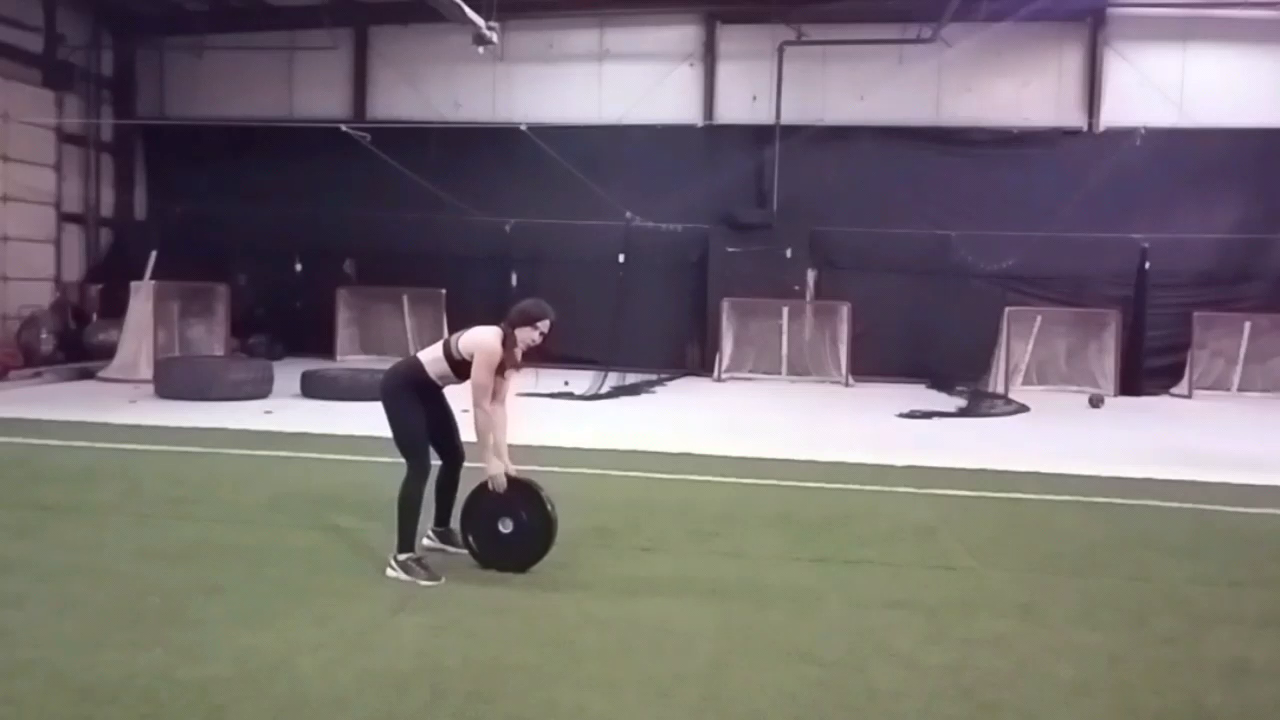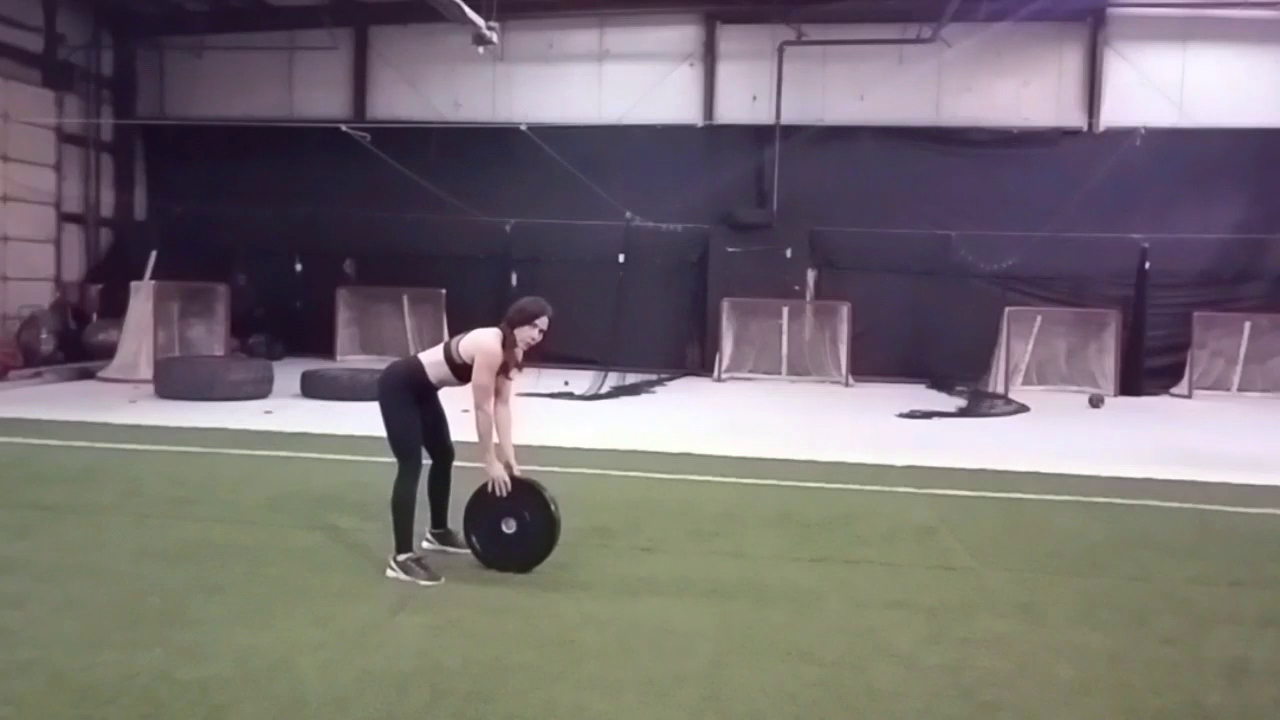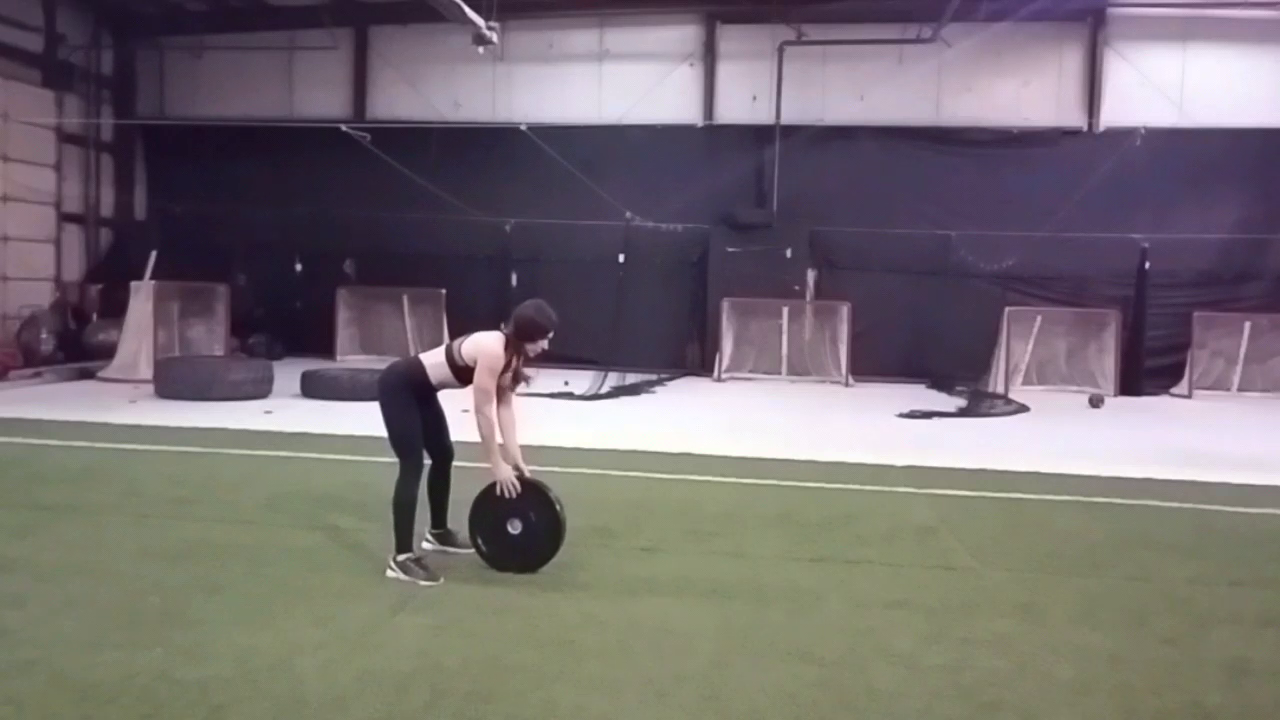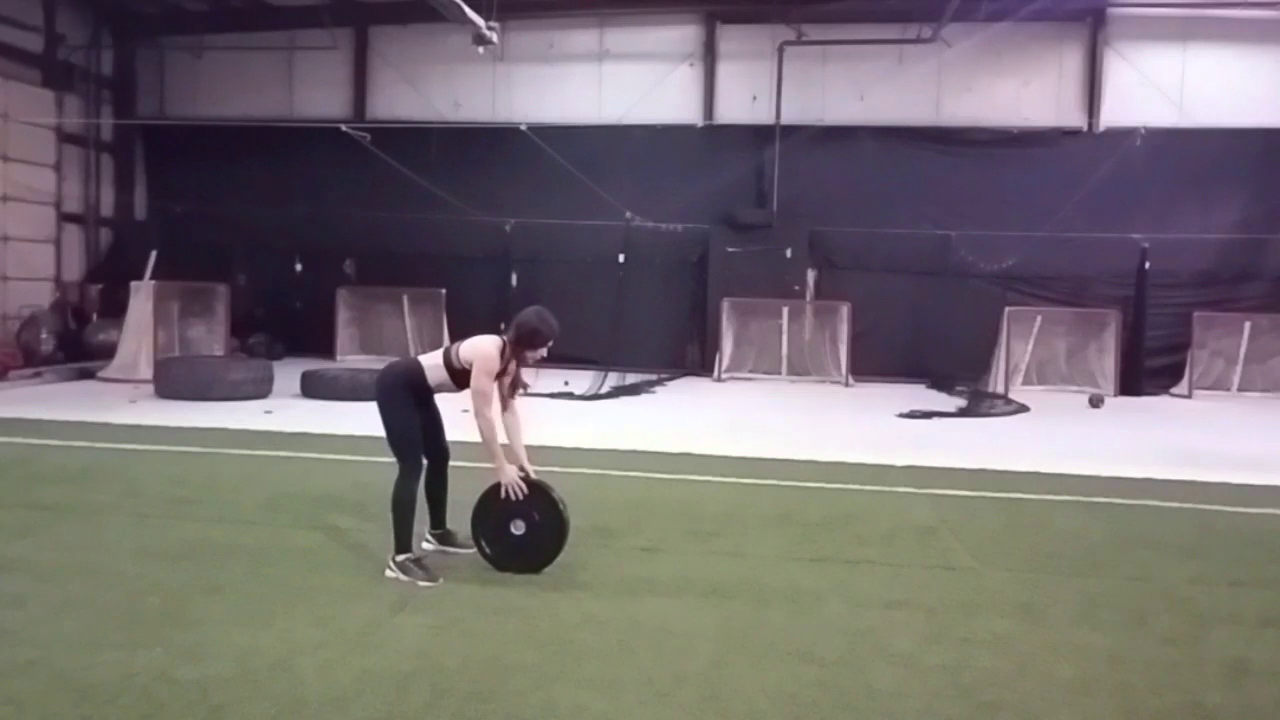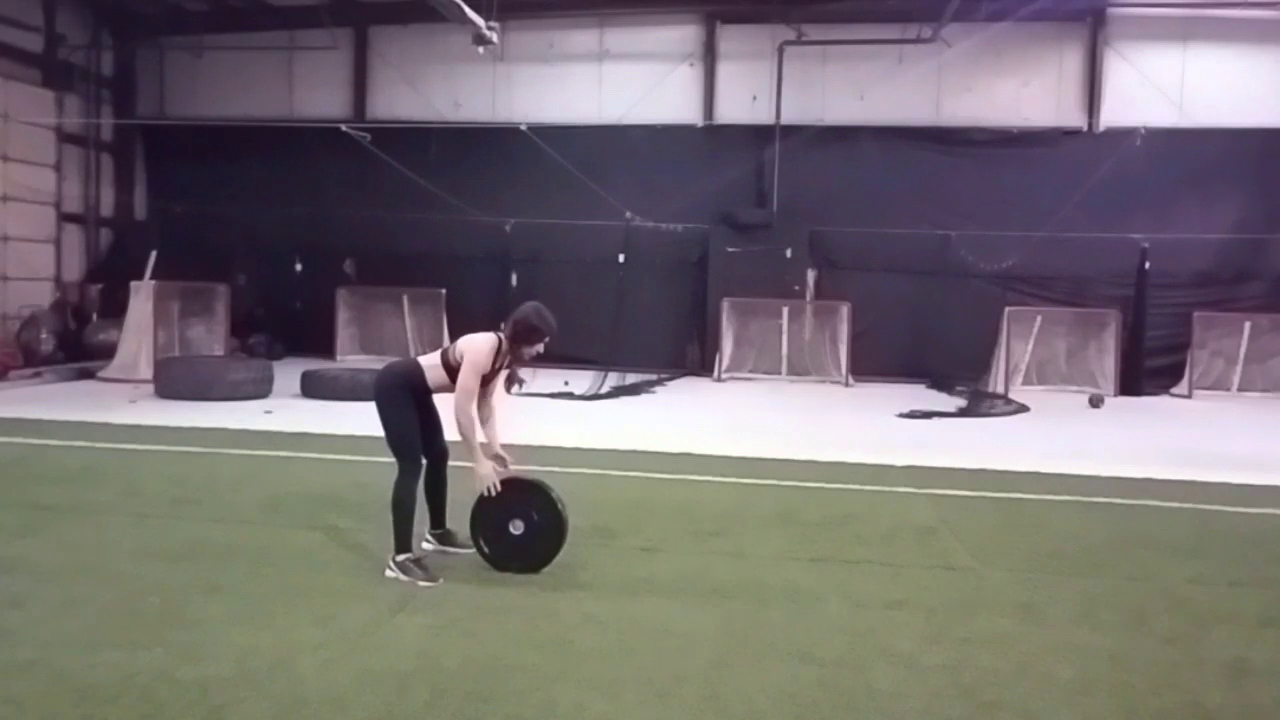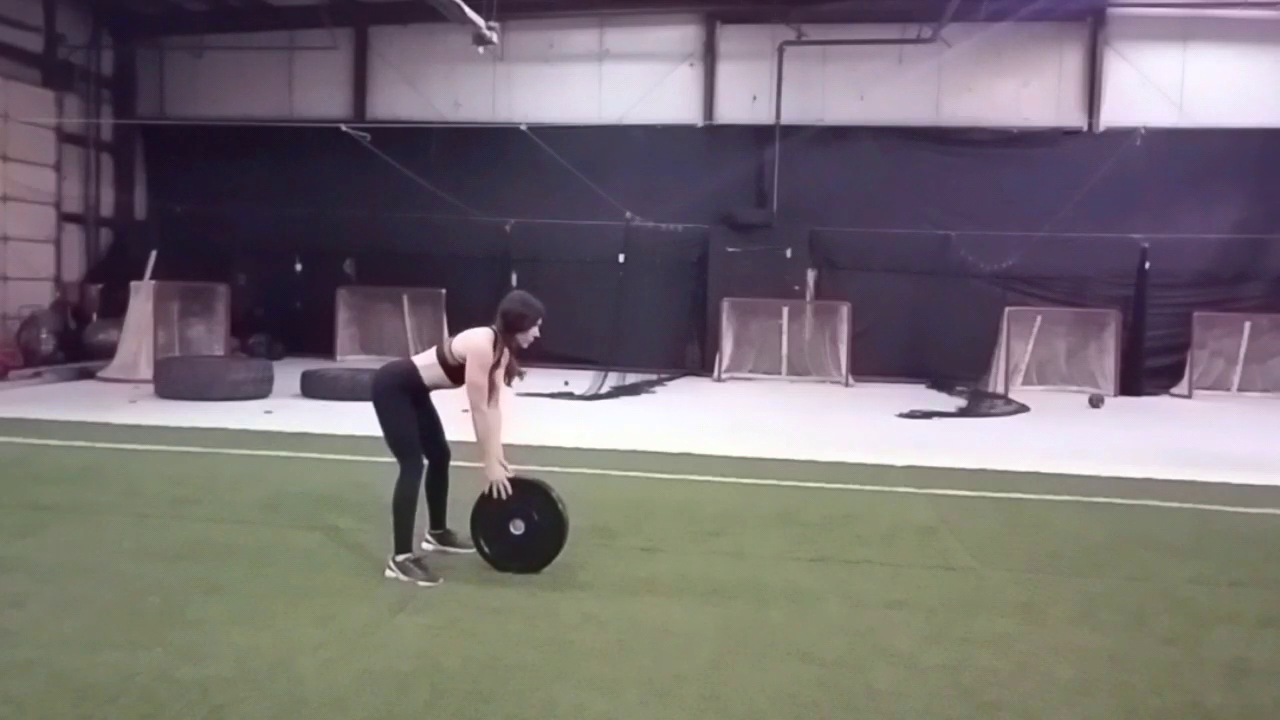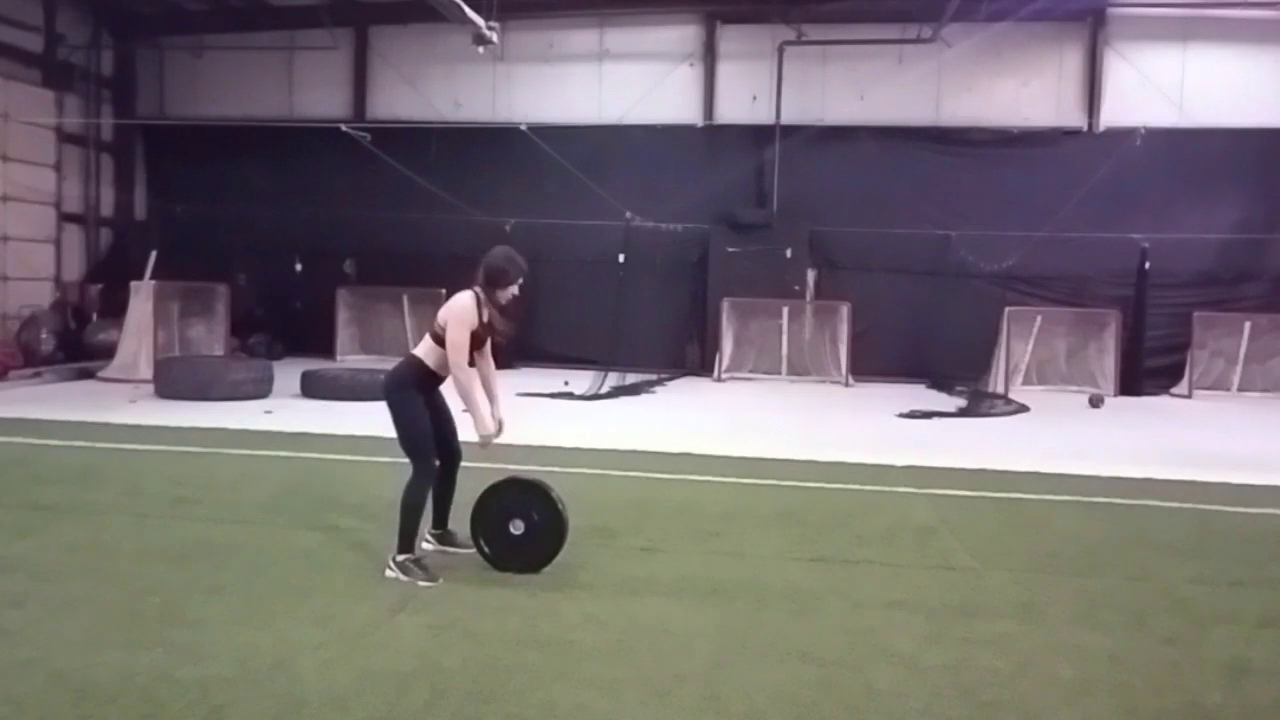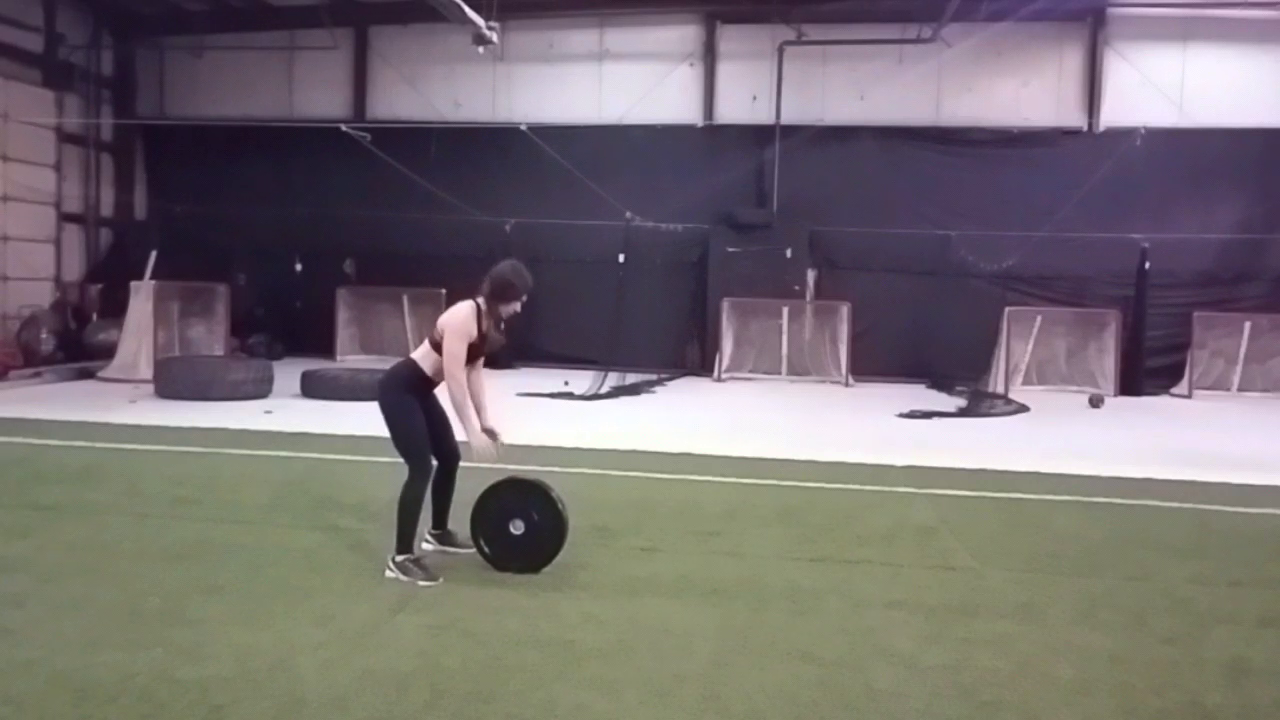
dt=0.5s
person 1, frame 1
left shoulder: (511, 350)
right shoulder: (489, 345)
left elbow: (497, 404)
right elbow: (481, 406)
left wrist: (503, 456)
right wrist: (489, 459)
left hip: (427, 389)
right hip: (401, 387)
left knee: (454, 457)
right knee: (420, 466)
left ankle: (439, 532)
right ankle: (402, 557)
person 1, frame 2
left shoulder: (512, 351)
right shoulder: (489, 347)
left elbow: (501, 405)
right elbow: (483, 409)
left wrist: (508, 457)
right wrist: (490, 462)
left hip: (422, 390)
right hip: (398, 386)
left knee: (444, 456)
right knee: (410, 467)
left ankle: (438, 532)
right ankle: (401, 557)
person 1, frame 3
left shoulder: (512, 353)
right shoulder: (492, 351)
left elbow: (504, 407)
right elbow: (483, 412)
left wrist: (515, 456)
right wrist: (497, 465)
left hip: (422, 390)
right hip: (399, 386)
left knee: (443, 457)
right knee: (413, 466)
left ankle: (438, 533)
right ankle: (401, 557)
person 1, frame 4
left shoulder: (509, 355)
right shoulder: (488, 353)
left elbow: (508, 408)
right elbow: (483, 415)
left wrist: (521, 458)
right wrist: (501, 467)
left hip: (418, 391)
right hip: (396, 386)
left knee: (439, 457)
right knee: (412, 466)
left ankle: (437, 533)
right ankle: (401, 557)
person 1, frame 5
left shoulder: (503, 352)
right shoulder: (483, 349)
left elbow: (484, 403)
right elbow: (462, 410)
left wrist: (493, 446)
right wrist: (478, 461)
left hip: (416, 391)
right hip: (395, 387)
left knee: (438, 457)
right knee: (411, 466)
left ankle: (438, 533)
right ankle: (401, 558)
person 1, frame 6
left shoulder: (501, 348)
right shoulder: (481, 346)
left elbow: (492, 405)
right elbow: (478, 410)
left wrist: (498, 456)
right wrist: (490, 464)
left hip: (414, 390)
right hip: (392, 388)
left knee: (440, 456)
right knee: (412, 466)
left ankle: (437, 533)
right ankle: (401, 558)
person 1, frame 7
left shoulder: (488, 307)
right shoulder: (464, 305)
left elbow: (484, 358)
right elbow: (459, 367)
left wrist: (495, 407)
right wrist: (479, 419)
left hip: (426, 387)
right hip: (405, 385)
left knee: (451, 458)
right knee: (425, 467)
left ankle: (438, 533)
right ankle: (401, 558)
person 1, frame 8
left shoulder: (488, 318)
right shoulder: (463, 316)
left elbow: (474, 370)
right elbow: (454, 379)
left wrist: (484, 421)
right wrist: (473, 432)
left hip: (421, 390)
right hip: (399, 388)
left knee: (450, 458)
right knee: (421, 467)
left ankle: (438, 532)
right ankle: (401, 558)
